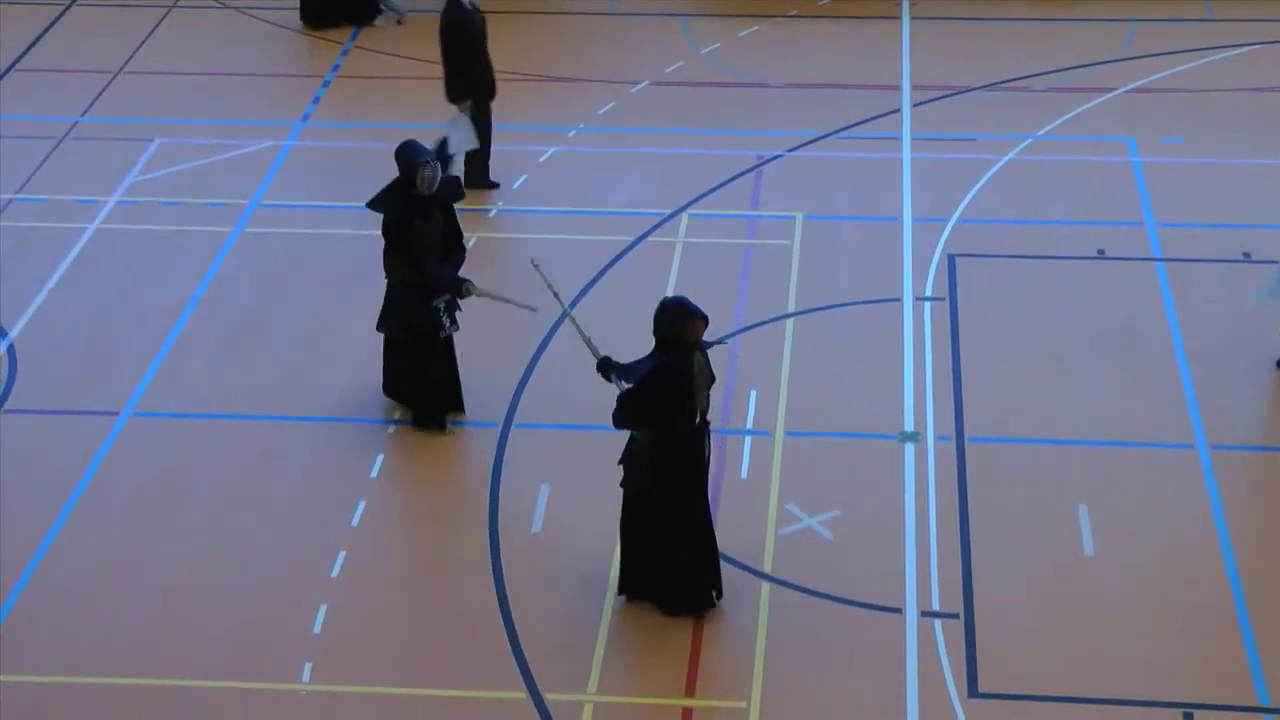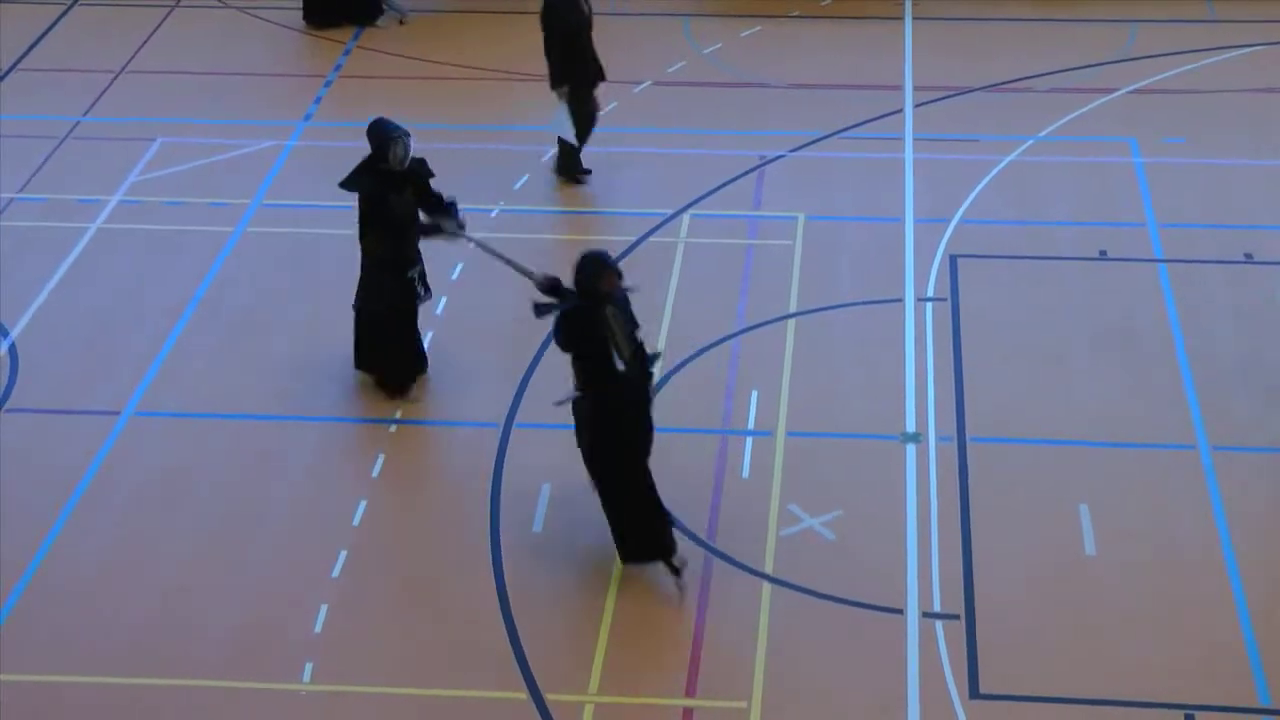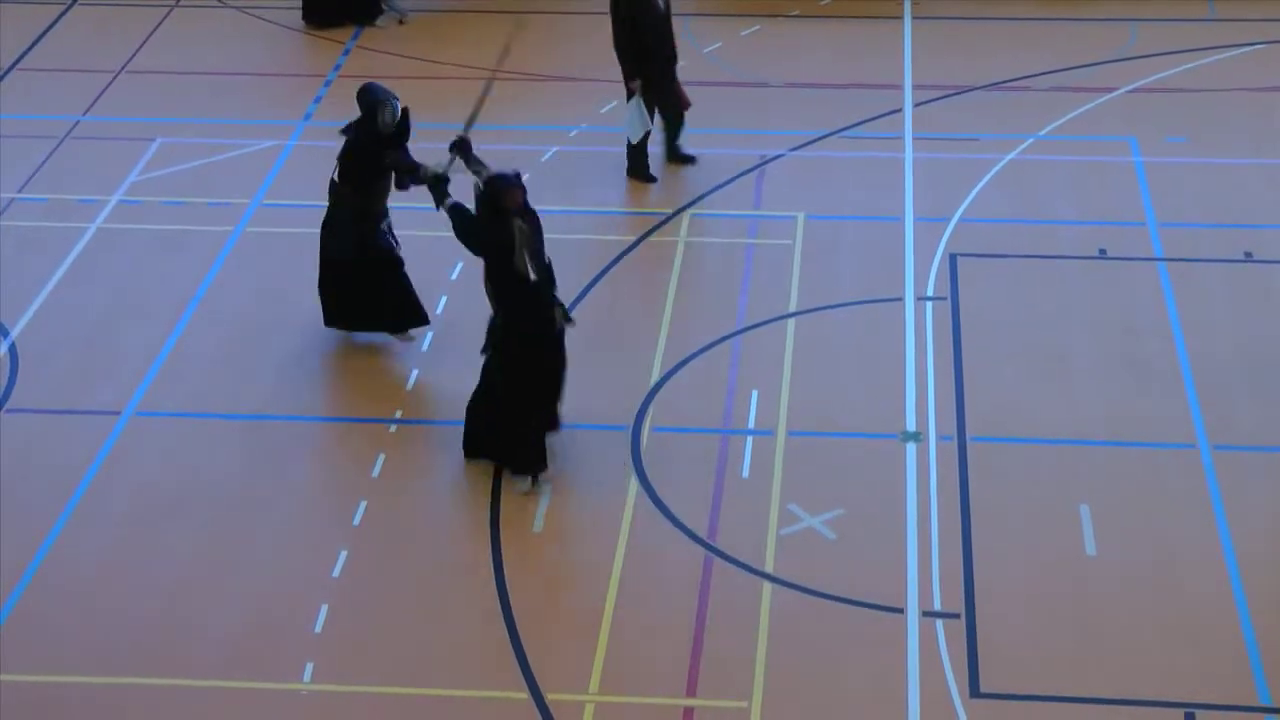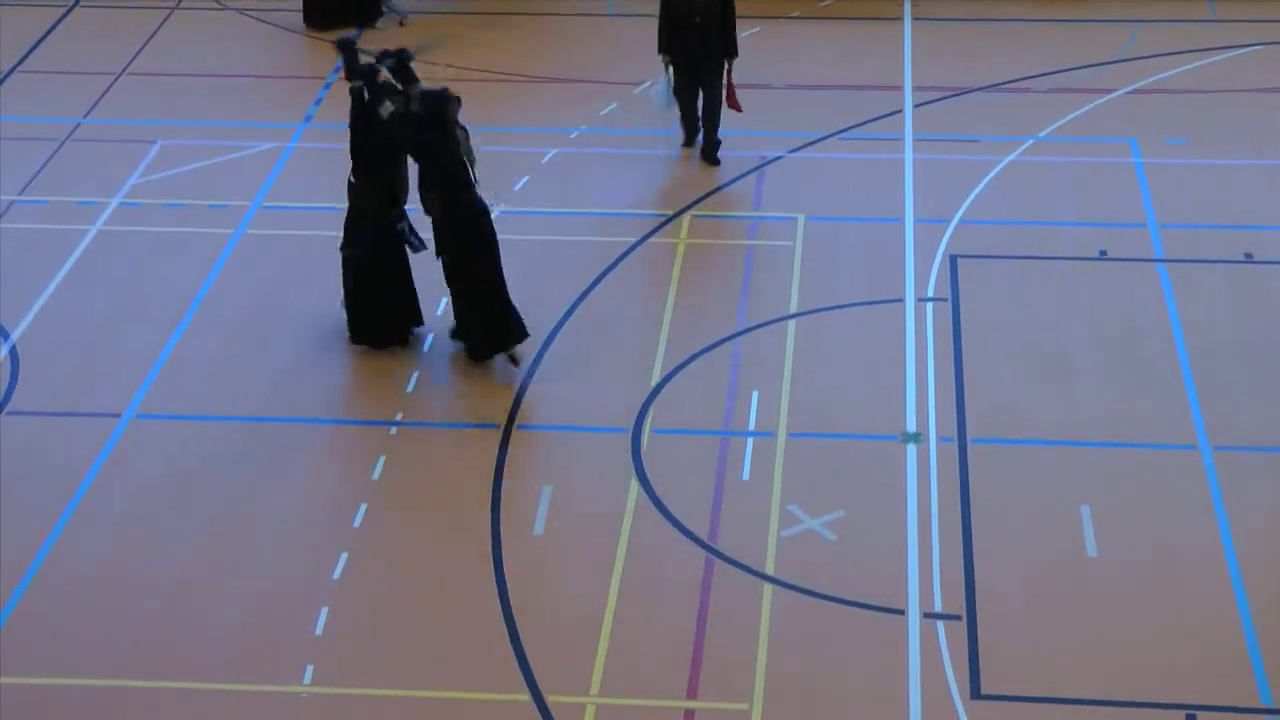
dt=0.5s
person 1, frame 1
left shoulder: (661, 372)
right shoulder: (694, 357)
left elbow: (625, 418)
left wrist: (625, 396)
right wrist: (616, 368)
left hip: (664, 460)
right hip: (691, 452)
left knee: (667, 527)
right knee: (688, 522)
left ankle: (688, 597)
person 1, frame 2
left shoulder: (575, 316)
right shoulder: (618, 303)
left elbow: (564, 339)
right wrist: (559, 292)
left hip: (608, 404)
right hip: (634, 394)
left knee: (622, 476)
left ankle: (665, 551)
person 1, frame 3
left shoulder: (490, 234)
right shoulder: (529, 219)
left elbow: (463, 221)
right elbow: (495, 187)
left wrist: (438, 190)
right wrist: (469, 157)
left hip: (515, 324)
right hip: (547, 315)
left knee: (507, 393)
right knee: (544, 377)
left ankle: (527, 466)
person 1, frame 4
left shoulder: (435, 144)
right shoulder: (454, 133)
right elbow: (422, 97)
right wrist: (403, 71)
left hip: (457, 221)
right hip: (471, 215)
left knee: (473, 281)
right knee: (481, 275)
right ankle: (470, 329)
person 2, frame 1
left shoulder: (441, 198)
right shoulder: (397, 212)
left elbow: (456, 244)
right elbow: (415, 262)
left wrist: (449, 278)
right wrist: (455, 283)
left hip: (436, 284)
right hip: (408, 289)
left knee: (439, 346)
right knee: (417, 350)
left ankle: (439, 404)
right ankle: (428, 411)
person 2, frame 2
left shoulder: (411, 174)
right shoulder: (371, 187)
left elbow: (432, 203)
right elbow: (396, 228)
left wrist: (448, 215)
right wrist: (438, 225)
left hip: (407, 255)
right hip: (382, 261)
left knee: (405, 313)
right knee: (387, 319)
left ankle: (407, 367)
right ankle: (394, 377)
person 2, frame 3
left shoulder: (390, 137)
right shoulder: (357, 143)
left elbow: (403, 170)
left hip: (372, 213)
right hip: (350, 218)
left knee: (384, 265)
person 2, frame 4
right shoulder: (367, 137)
left hip: (387, 213)
right hip: (370, 217)
left knee: (392, 269)
right knee: (370, 272)
left ankle: (394, 326)
right ankle: (375, 330)
